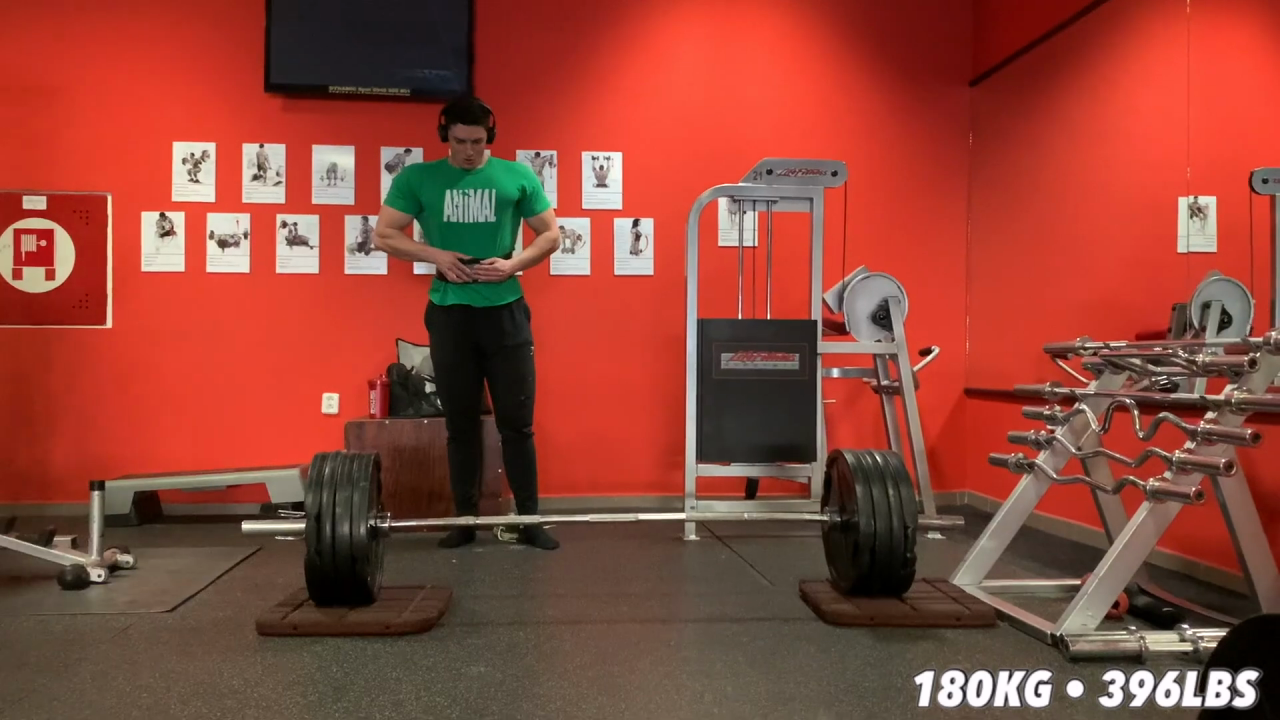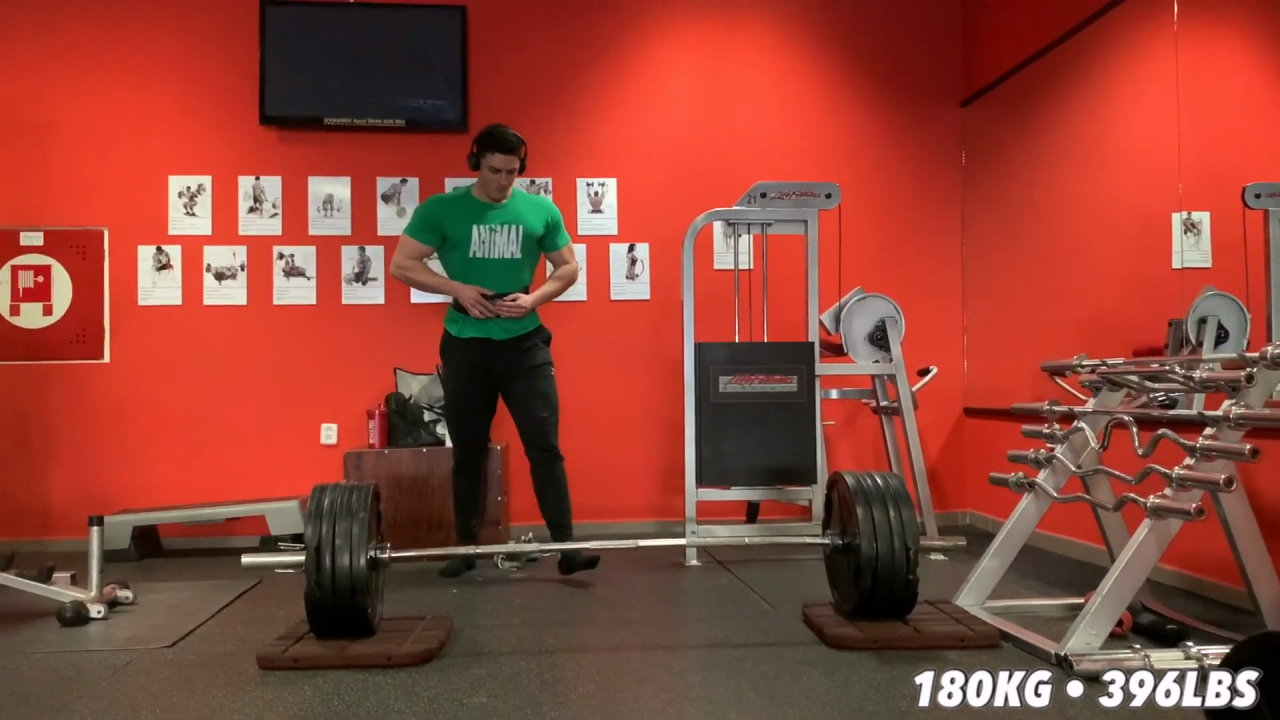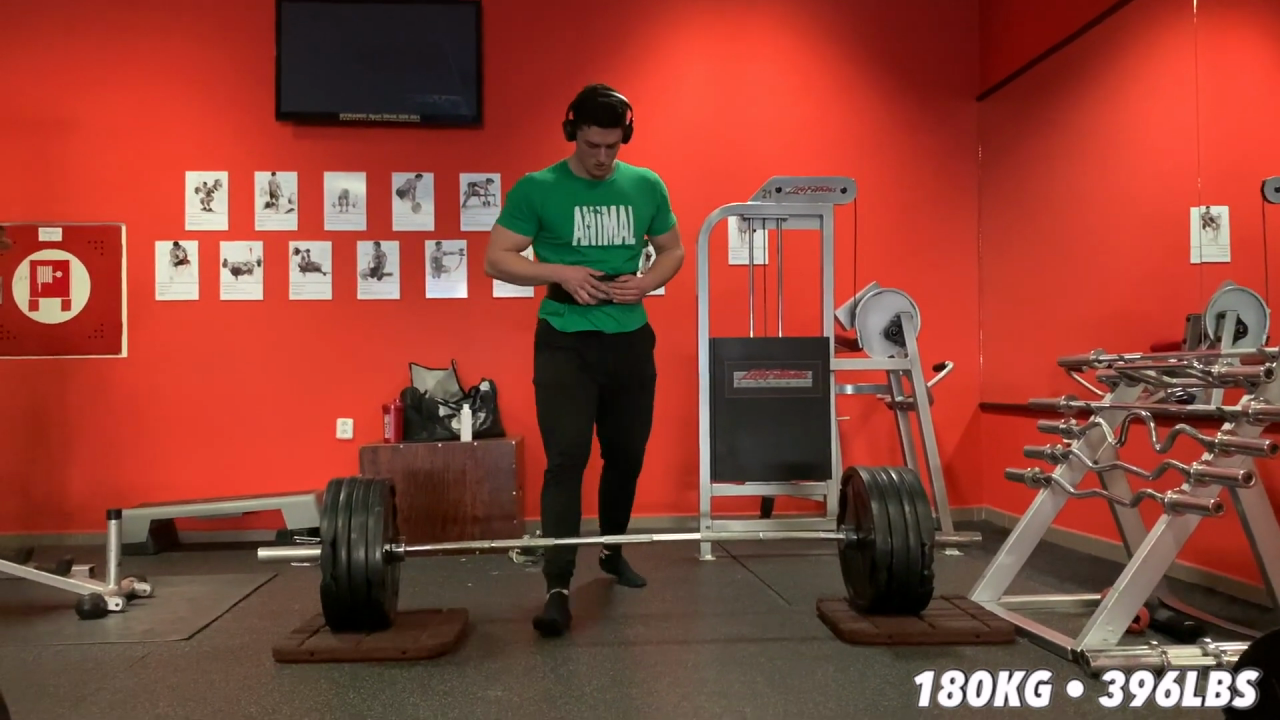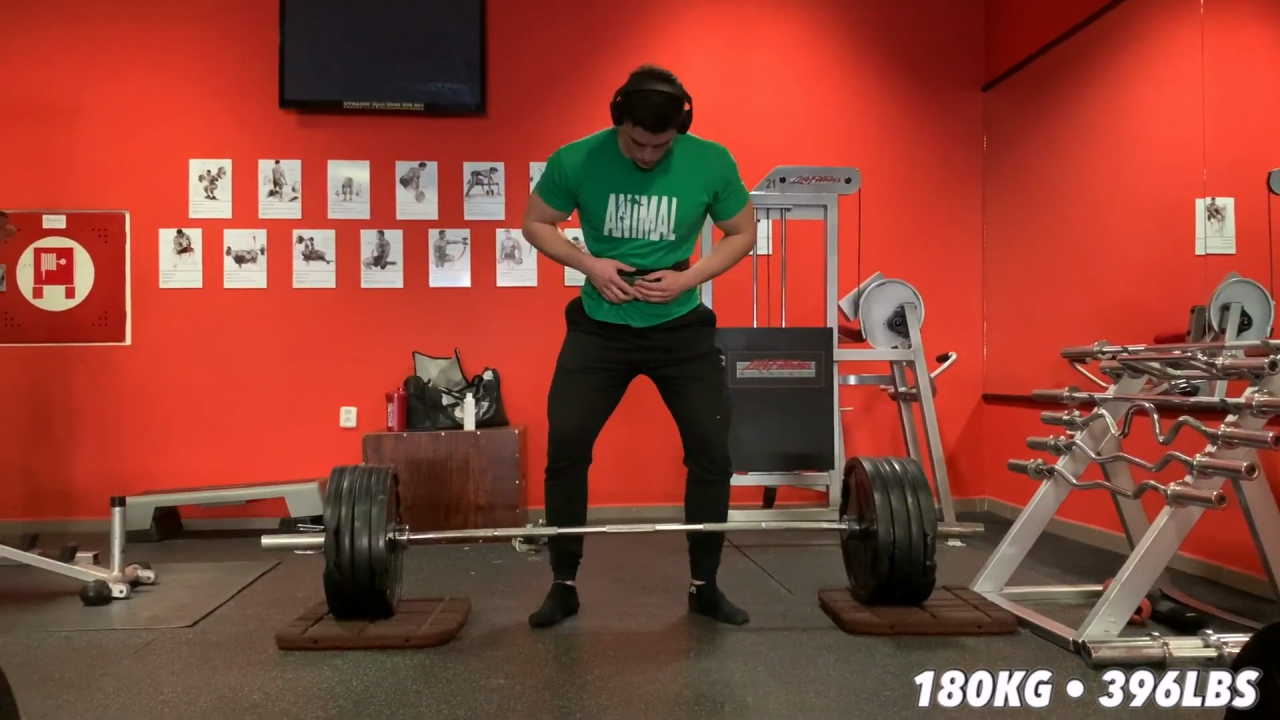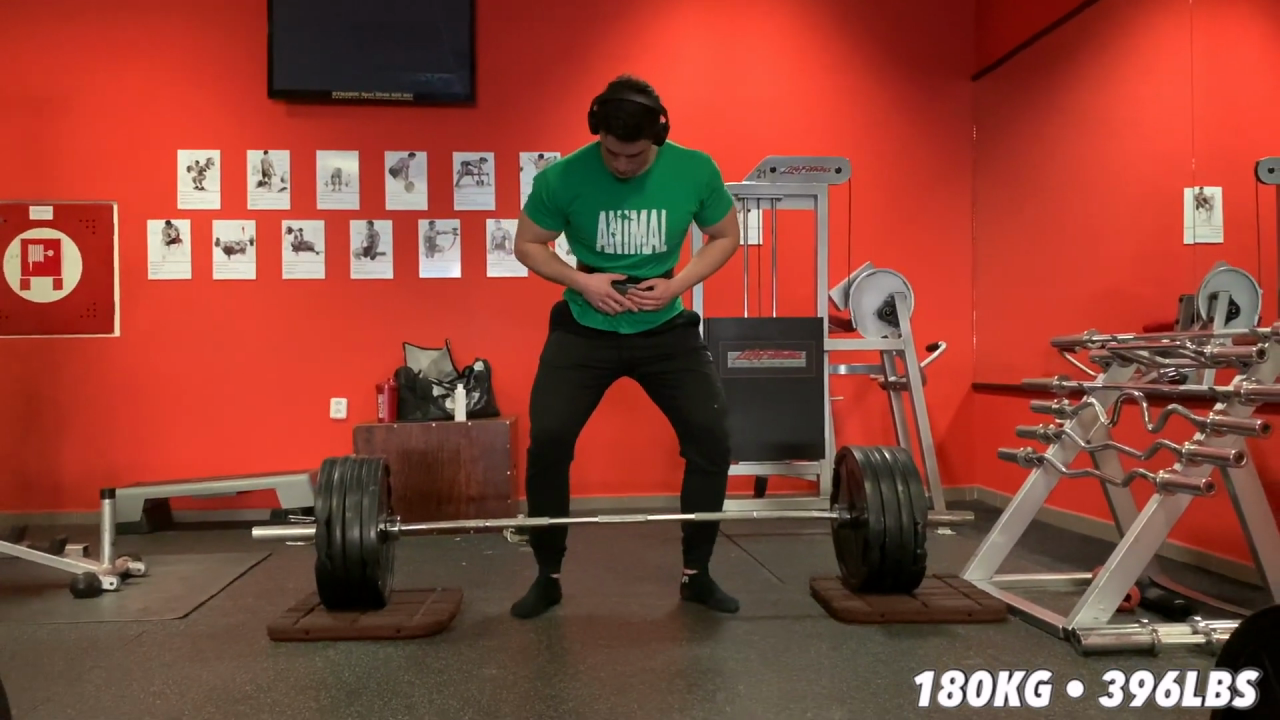
dt=1s
person 1, frame 1
left shoulder: (518, 177)
right shoulder: (418, 178)
left elbow: (550, 235)
right elbow: (383, 234)
left wrist: (513, 264)
right wrist: (435, 254)
left hip: (505, 310)
right hip: (449, 312)
left knee: (517, 421)
right knee: (460, 423)
left ankle: (529, 519)
right ankle: (465, 518)
person 1, frame 2
left shoulder: (541, 210)
right shoulder: (441, 209)
left elbow: (567, 268)
right elbow: (401, 265)
left wrist: (534, 298)
right wrist: (458, 289)
left hip: (524, 343)
right hip: (466, 345)
left knee: (545, 445)
right knee: (468, 452)
left ankle: (566, 548)
right ankle: (466, 547)
person 1, frame 3
left shoulder: (647, 185)
right shoulder: (536, 190)
left elbow: (674, 251)
right elbow: (495, 259)
left wrist: (646, 283)
right wrist: (560, 272)
left hip: (630, 338)
right hip: (566, 341)
left knee: (626, 458)
right knee: (566, 460)
left ankle: (610, 551)
right ankle: (558, 590)
person 1, frame 4
left shoulder: (713, 163)
right shoulder: (575, 161)
left elbow: (743, 233)
right elbow: (535, 224)
left wrist: (689, 276)
right wrist: (589, 263)
left hip: (681, 327)
right hip: (599, 326)
left knee: (711, 451)
right knee: (566, 446)
left ankle: (704, 585)
right ankle: (563, 584)
person 1, frame 5
left shoulder: (696, 171)
right shoulder: (561, 178)
left elbow: (726, 236)
right elbow: (527, 245)
left wrist: (677, 284)
right wrist: (580, 280)
left hip: (666, 329)
right hip: (584, 329)
left knee: (711, 439)
right knee: (548, 441)
left ankle: (695, 573)
right ankle: (548, 576)
